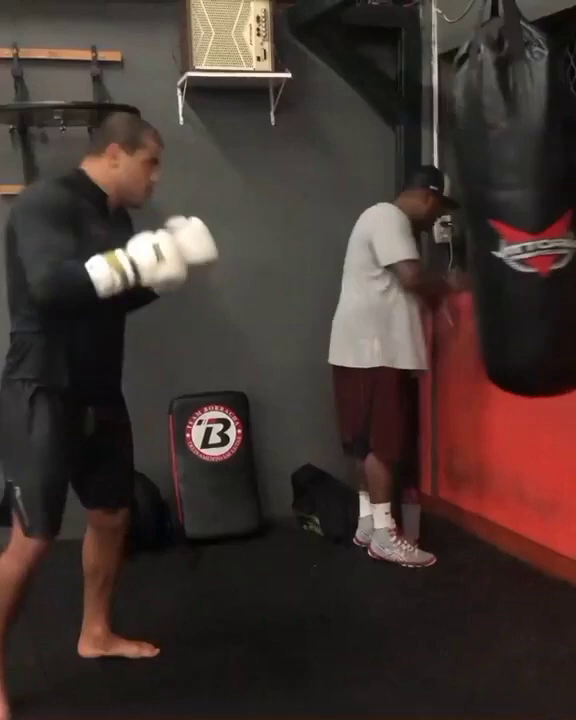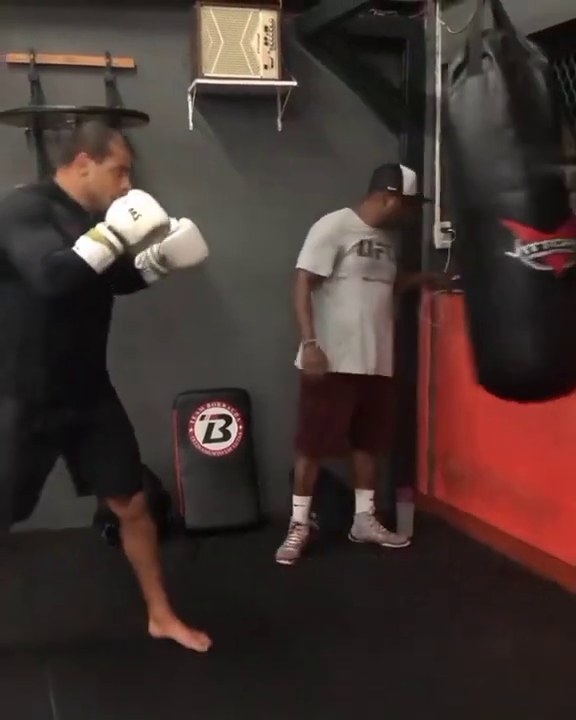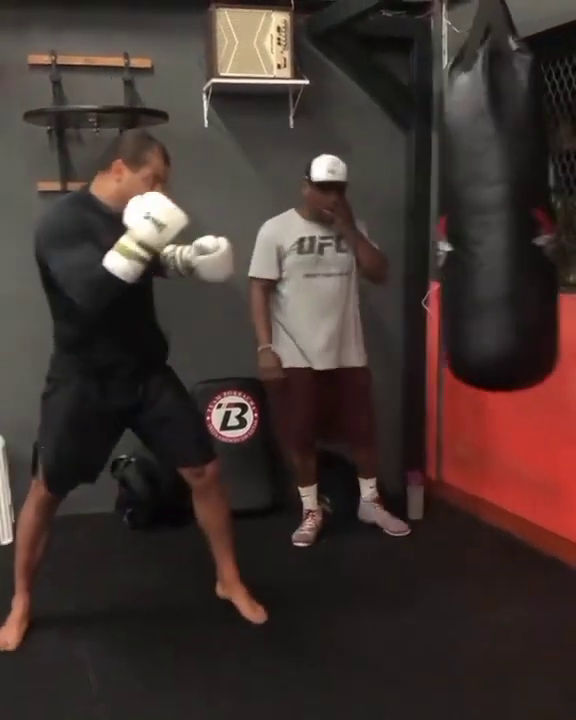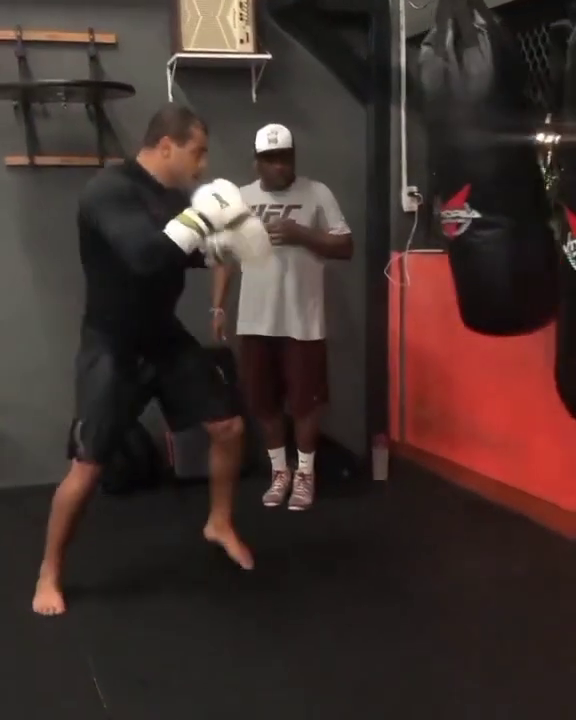
dt=0.7s
person 1, frame 1
left shoulder: (116, 215)
right elbow: (51, 286)
left wrist: (166, 263)
right wrist: (136, 263)
left hip: (98, 391)
left knee: (112, 517)
left ankle: (96, 633)
person 1, frame 2
left shoulder: (93, 216)
left elbow: (119, 278)
right elbow: (51, 278)
left wrist: (161, 255)
right wrist: (116, 232)
left hip: (90, 392)
left knee: (131, 505)
left ankle: (161, 616)
person 1, frame 3
left shoulder: (132, 213)
right shoulder: (62, 222)
right elbow: (92, 295)
left wrist: (187, 258)
right wrist: (141, 239)
left hip: (147, 369)
right hip: (84, 378)
left knee: (204, 472)
right knee: (46, 492)
left ankle: (230, 582)
person 1, frame 4
left shoulder: (170, 192)
right shoulder: (109, 190)
right elbow: (146, 256)
left wrist: (222, 242)
right wrist: (201, 216)
left hip: (165, 336)
right hip: (111, 347)
left knee: (229, 427)
right knee: (88, 468)
left ankle: (220, 524)
right ankle: (50, 573)
person 2, frame 1
left shoulder: (392, 221)
right shoulder: (388, 217)
right elbow: (412, 278)
left wrist: (433, 288)
right wrist: (447, 285)
left hip: (380, 348)
right hip: (369, 350)
left knee: (373, 441)
right knee: (380, 442)
left ankle: (368, 524)
right ankle: (384, 535)
person 2, frame 2
left shoulder: (386, 236)
right shoulder: (333, 227)
right elbow: (303, 285)
left wrist: (423, 279)
right wrist: (309, 344)
left hip: (375, 361)
right hip: (331, 359)
left knee: (369, 442)
right knee: (313, 442)
left ankle: (364, 520)
right ankle: (298, 525)
person 2, frame 3
left shoulder: (352, 227)
right shoulder: (275, 230)
left elbow: (379, 274)
right elbow: (260, 290)
left wrist: (349, 231)
right wrist: (265, 347)
left hip: (347, 353)
right hip: (296, 356)
left knee: (361, 432)
right knee: (300, 438)
left ankle: (371, 502)
right ankle: (311, 512)
person 2, frame 4
left shoulder: (317, 194)
right shoulder: (240, 198)
left elbow: (345, 247)
left wrist: (301, 234)
right wrist: (218, 307)
left hip: (302, 321)
right hip: (254, 321)
left knee: (305, 401)
right knee: (264, 402)
left ankle: (305, 474)
right ankle: (279, 472)
